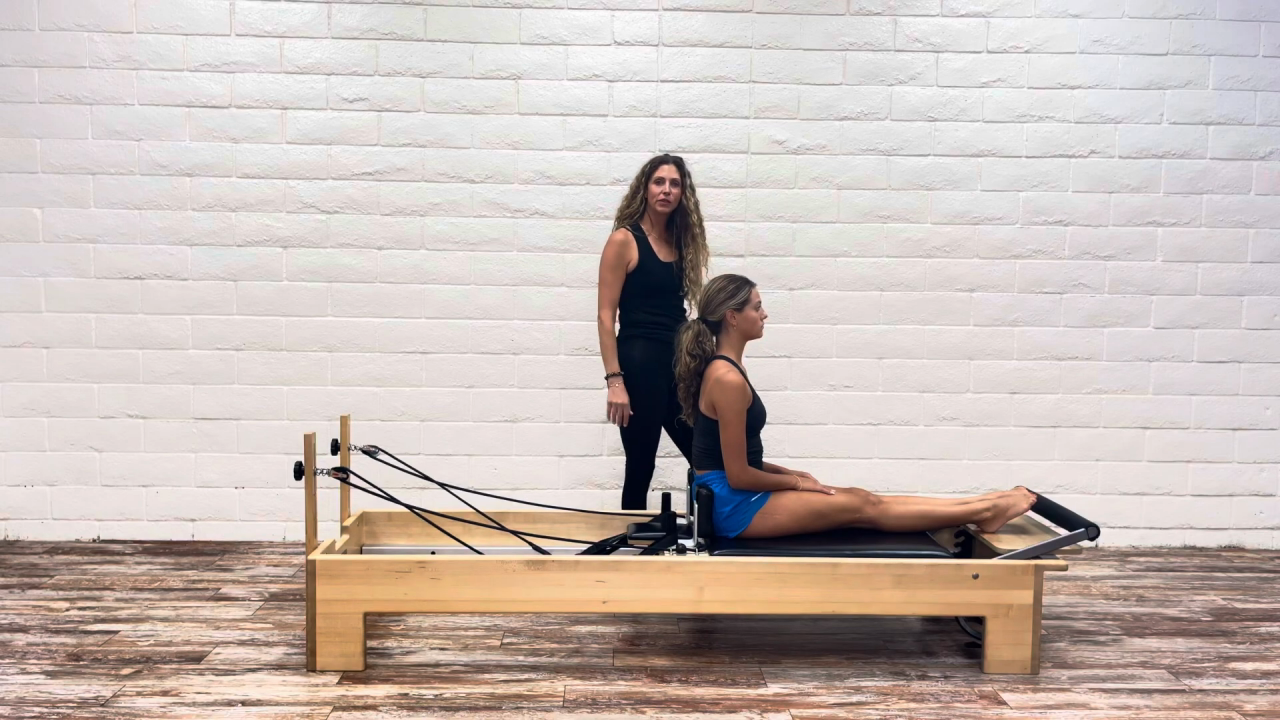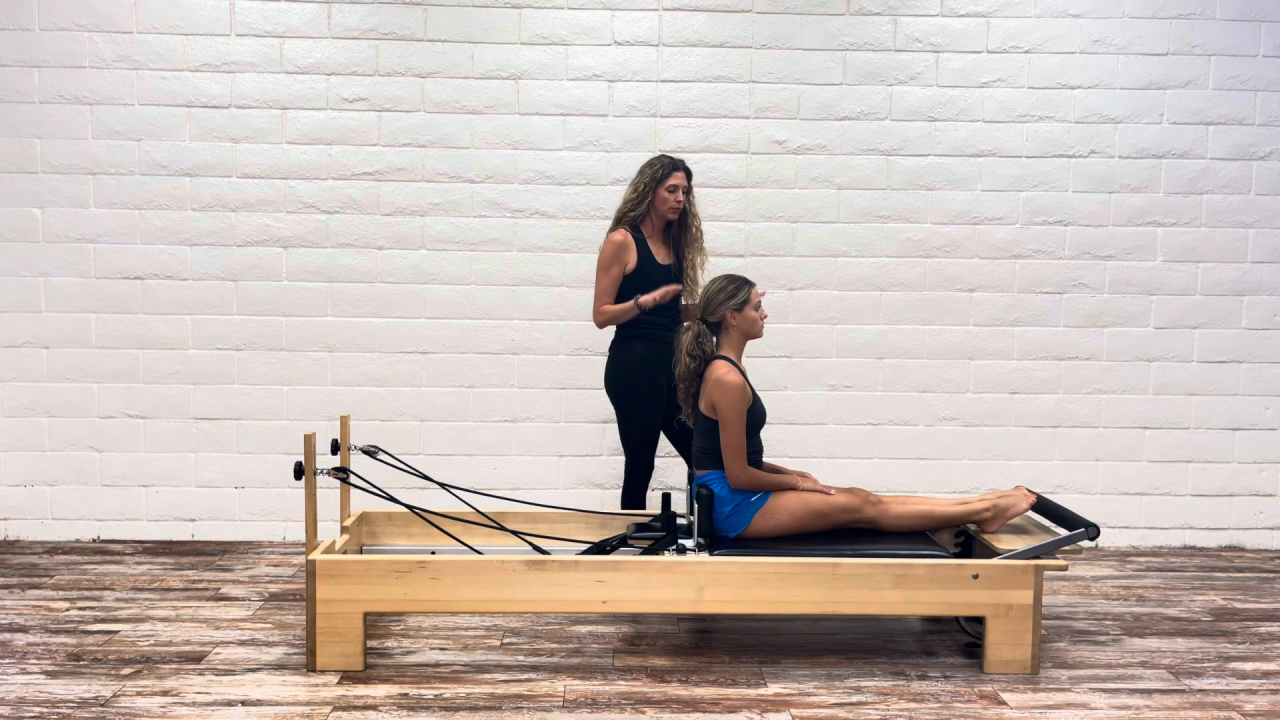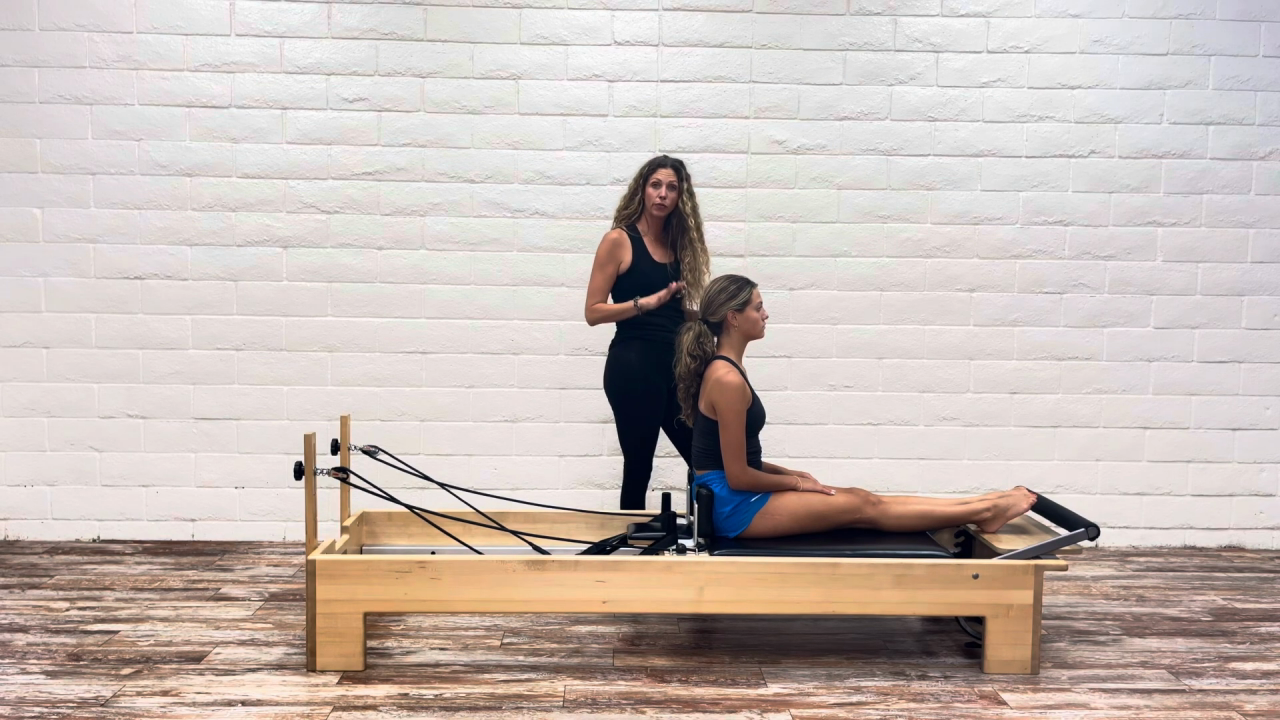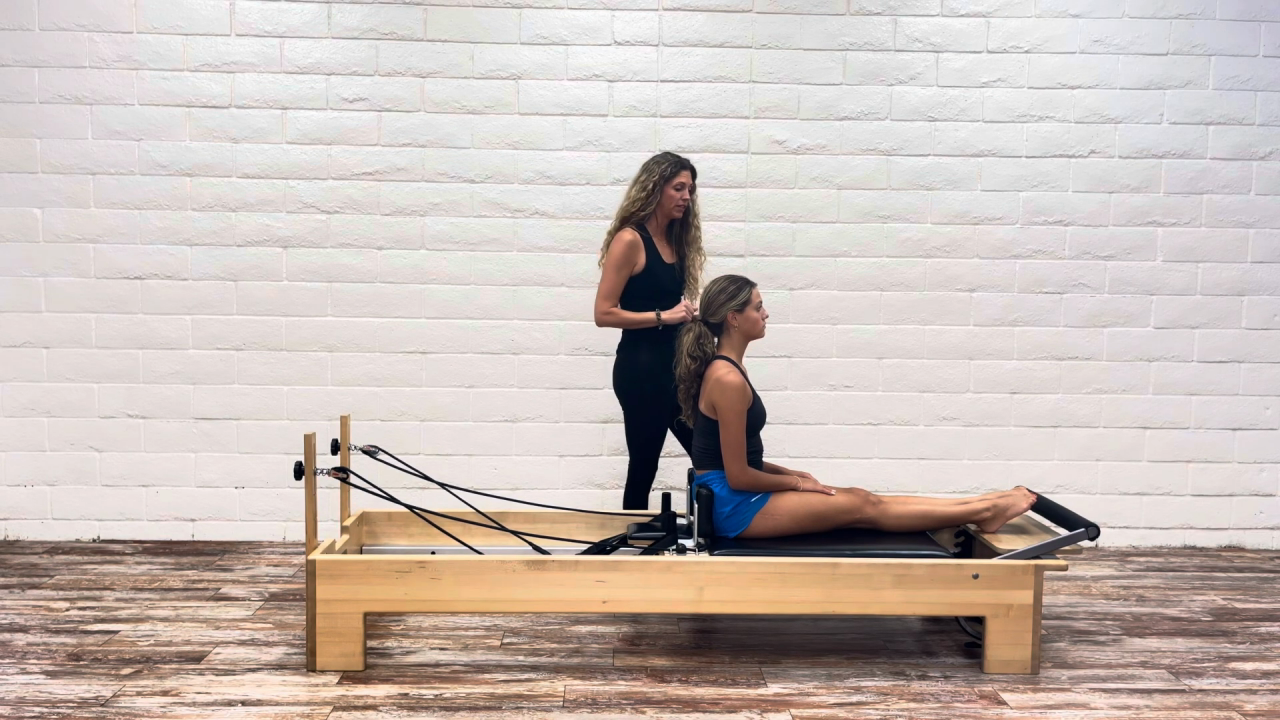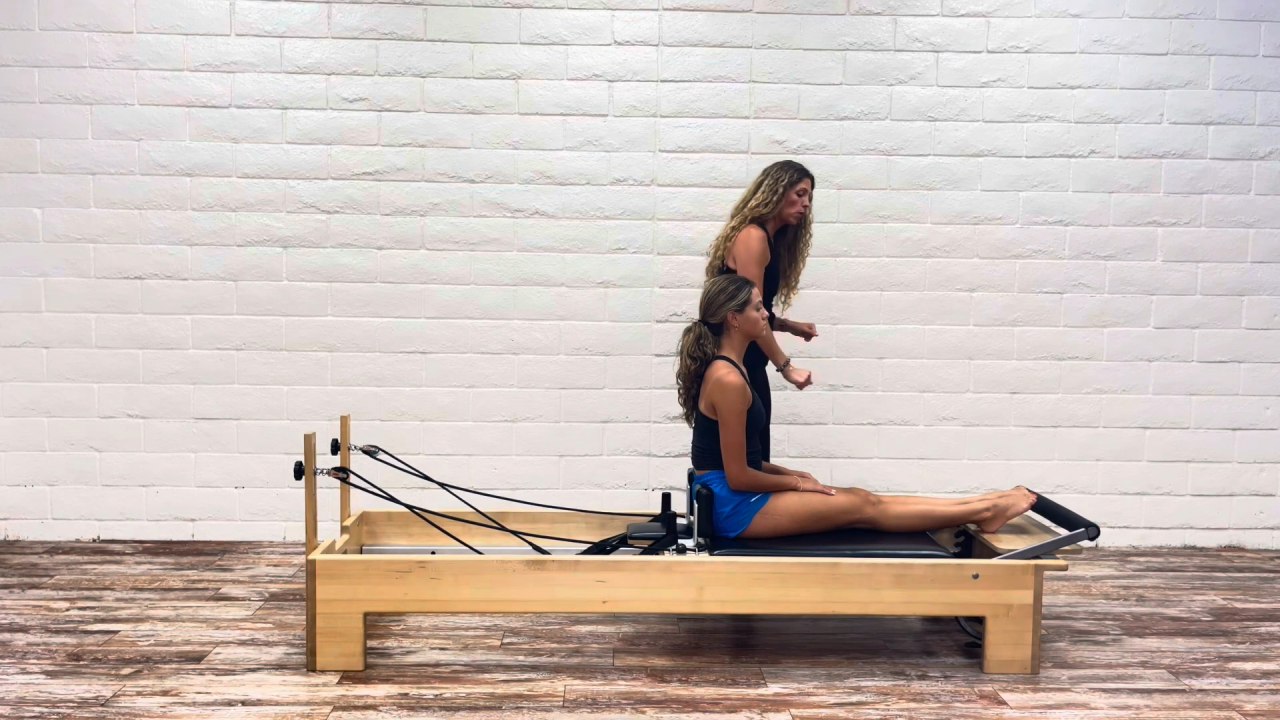
dt=1s
person 1, frame 1
left shoulder: (724, 368)
right shoulder: (728, 379)
right elbow: (738, 475)
left wrist: (788, 474)
right wrist: (796, 483)
left hip: (731, 494)
right hip: (733, 504)
left knee: (858, 498)
right knee: (862, 507)
left ankle: (979, 505)
right ankle: (982, 512)
person 1, frame 2
left shoulder: (724, 368)
right shoulder: (728, 380)
right elbow: (739, 475)
left wrist: (788, 474)
right wrist: (796, 483)
left hip: (732, 494)
right hip: (733, 504)
left knee: (858, 498)
right knee: (861, 507)
left ankle: (979, 505)
right ankle: (982, 513)
person 1, frame 3
left shoulder: (724, 368)
right shoulder: (727, 380)
right elbow: (738, 476)
left wrist: (788, 474)
right wrist: (795, 483)
left hip: (732, 494)
right hip: (732, 504)
left knee: (857, 497)
right knee: (861, 507)
left ankle: (979, 505)
right ankle: (982, 513)
person 1, frame 4
left shoulder: (724, 368)
right shoulder: (728, 380)
right elbow: (738, 476)
left wrist: (788, 474)
right wrist: (796, 483)
left hip: (732, 494)
right hip: (733, 504)
left knee: (858, 497)
right knee: (861, 507)
left ankle: (979, 505)
right ankle: (981, 513)
person 1, frame 5
left shoulder: (725, 369)
right shoulder: (728, 380)
right elbow: (738, 476)
left wrist: (788, 473)
right wrist: (796, 483)
left hip: (732, 493)
right hip: (733, 505)
left knee: (858, 497)
right knee: (862, 507)
left ankle: (980, 507)
right ankle: (982, 513)
person 2, frame 1
left shoulder: (680, 240)
right shoulder: (623, 240)
right elbow: (606, 315)
right wrist: (614, 380)
left hip: (677, 361)
right hip: (639, 362)
right knee: (640, 466)
person 2, frame 2
left shoulder: (675, 241)
right shoulder: (621, 241)
right elbow: (601, 314)
right wrist: (644, 302)
left hip: (672, 362)
right hip: (633, 364)
right knee: (640, 466)
person 2, frame 3
left shoulder: (677, 242)
right shoulder: (618, 240)
right elbow: (593, 312)
right wrist: (647, 301)
left hip: (673, 363)
right hip: (633, 364)
right knee: (638, 467)
person 2, frame 4
left shoulder: (675, 239)
right shoulder: (629, 240)
right elbow: (604, 313)
right wrist: (664, 316)
left hip: (676, 363)
right hip: (642, 366)
right knee: (644, 465)
person 2, frame 5
left shoulder: (773, 238)
right shoulder: (752, 236)
left wrist: (791, 326)
right wrist: (786, 366)
left hip: (745, 360)
right hip: (736, 361)
